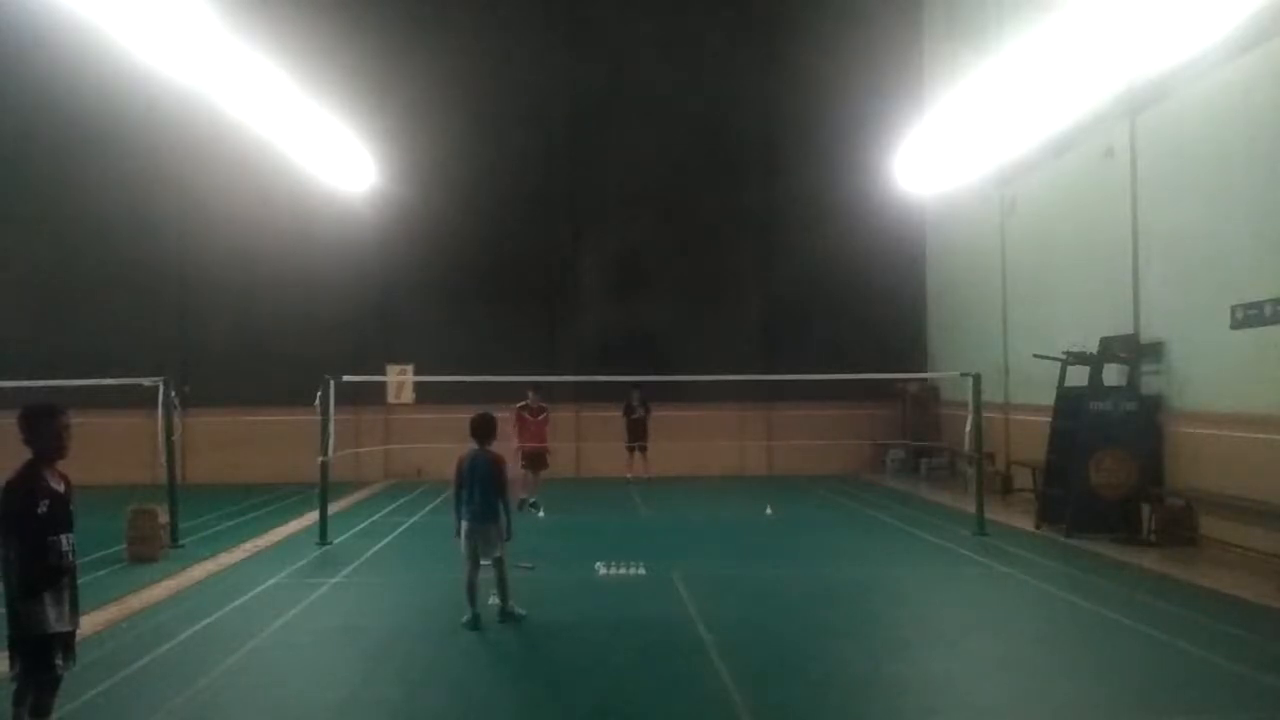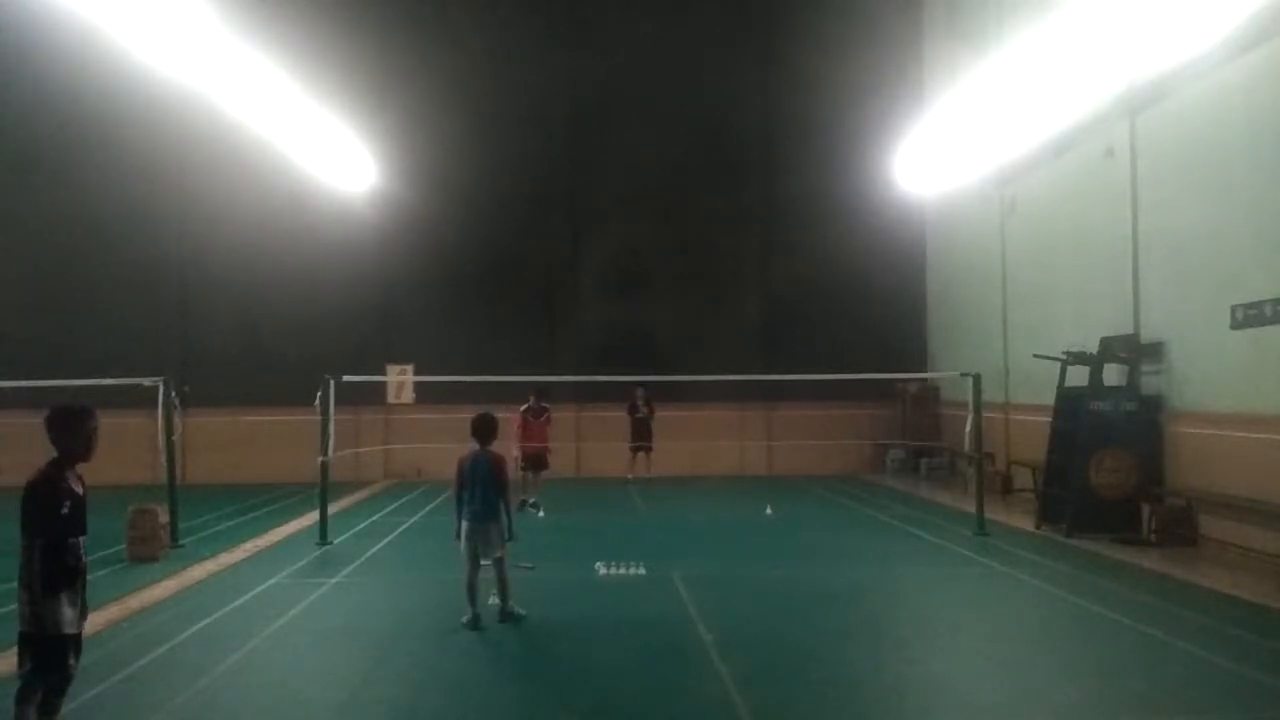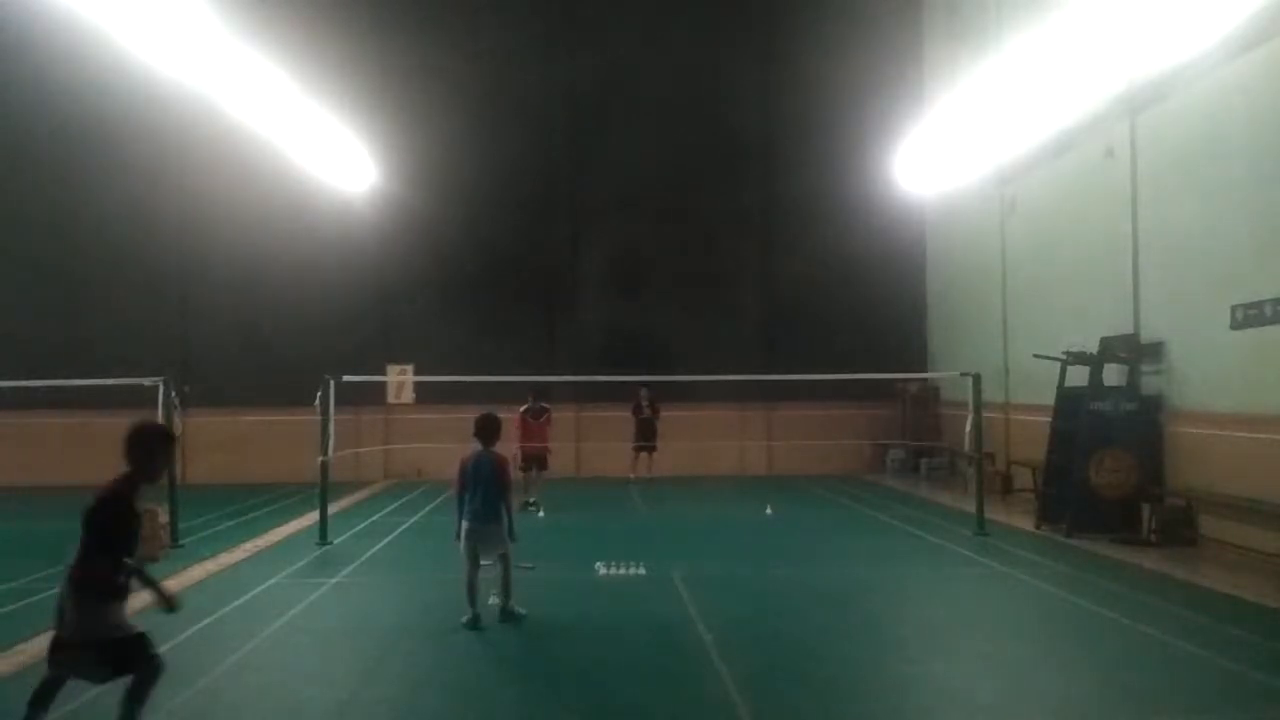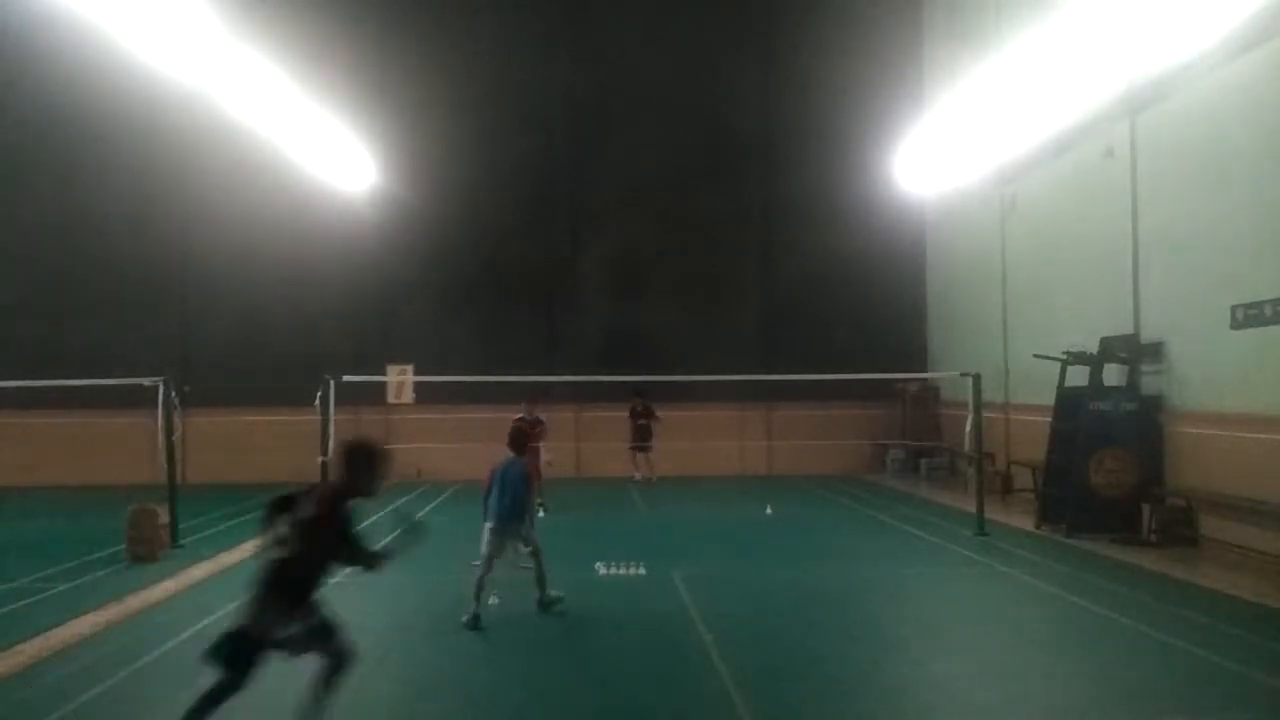
dt=0.4s
person 1, frame 1
left shoulder: (63, 482)
left wrist: (72, 598)
left hip: (60, 595)
right hip: (34, 599)
left knee: (53, 673)
right knee: (37, 677)
person 1, frame 2
left shoulder: (77, 482)
right shoulder: (42, 486)
right elbow: (30, 551)
right wrist: (36, 607)
left hip: (69, 593)
right hip: (48, 597)
left knee: (61, 673)
right knee: (53, 675)
person 1, frame 3
left shoulder: (126, 497)
right shoulder: (116, 502)
right elbow: (94, 565)
left wrist: (157, 590)
left hip: (102, 599)
right hip: (93, 602)
left knee: (62, 671)
right knee: (149, 665)
person 1, frame 4
left shoulder: (319, 497)
right shoulder: (334, 520)
left elbow: (274, 507)
right elbow: (367, 561)
left hip: (294, 599)
right hip: (280, 604)
left knee: (341, 654)
person 2, frame 1
left shoulder: (463, 460)
right shoulder: (497, 460)
left elbow: (457, 495)
right elbow: (503, 495)
left wrist: (458, 522)
right wrist: (508, 523)
left hip: (469, 520)
right hip: (491, 520)
left knee: (471, 567)
right knee: (499, 565)
left ankle: (473, 614)
right ankle: (505, 608)
person 2, frame 2
left shoulder: (464, 461)
right shoulder: (498, 460)
left elbow: (458, 495)
right elbow: (505, 495)
left wrist: (459, 523)
right wrist: (509, 523)
left hip: (470, 520)
right hip: (492, 520)
left knee: (472, 568)
right knee: (499, 565)
left ankle: (473, 614)
right ankle: (505, 608)
person 2, frame 3
left shoulder: (466, 461)
right shoulder: (500, 461)
left elbow: (460, 496)
right elbow: (506, 496)
left wrist: (459, 523)
right wrist: (510, 524)
left hip: (471, 520)
right hip: (494, 520)
left knee: (472, 568)
right knee: (505, 562)
left ankle: (473, 614)
right ankle: (507, 607)
person 2, frame 4
left shoulder: (498, 467)
right shoulder: (528, 468)
left elbow: (487, 497)
right elbow: (528, 500)
left wrist: (488, 521)
right wrist: (530, 526)
left hip: (495, 521)
right hip: (518, 521)
left knee: (485, 567)
right knee: (537, 555)
left ankle: (475, 612)
right ankle: (544, 597)
